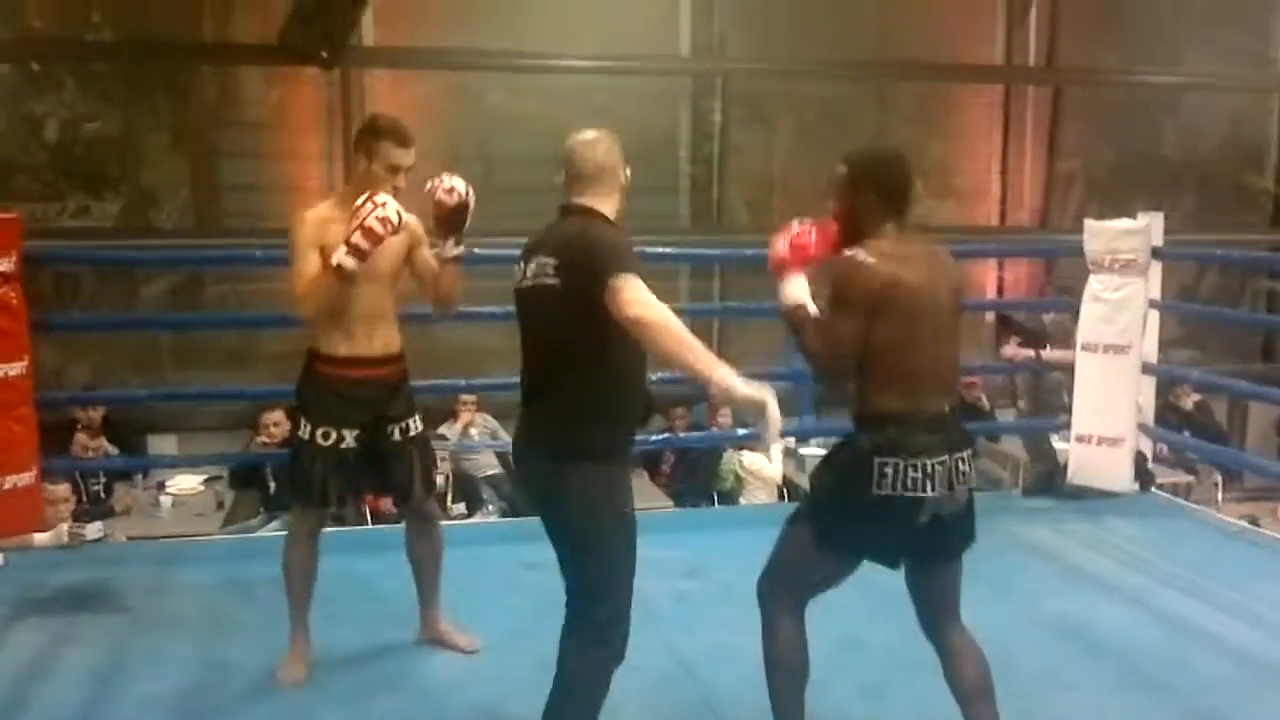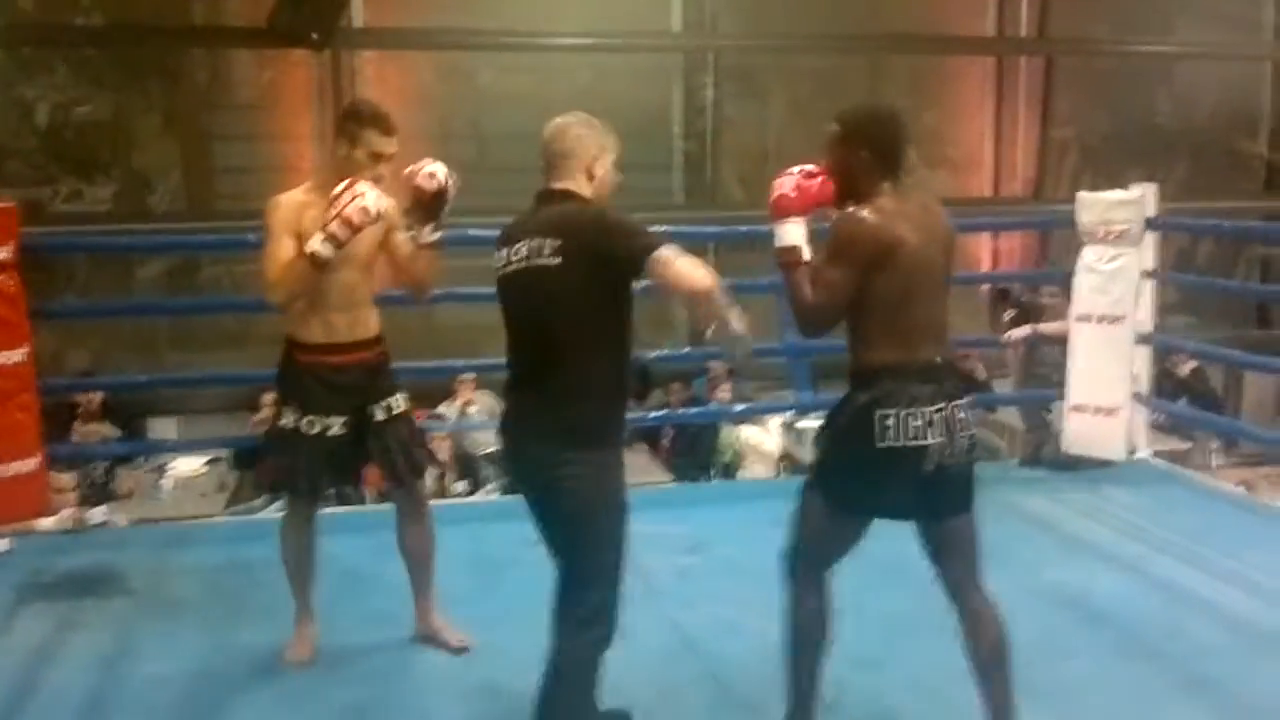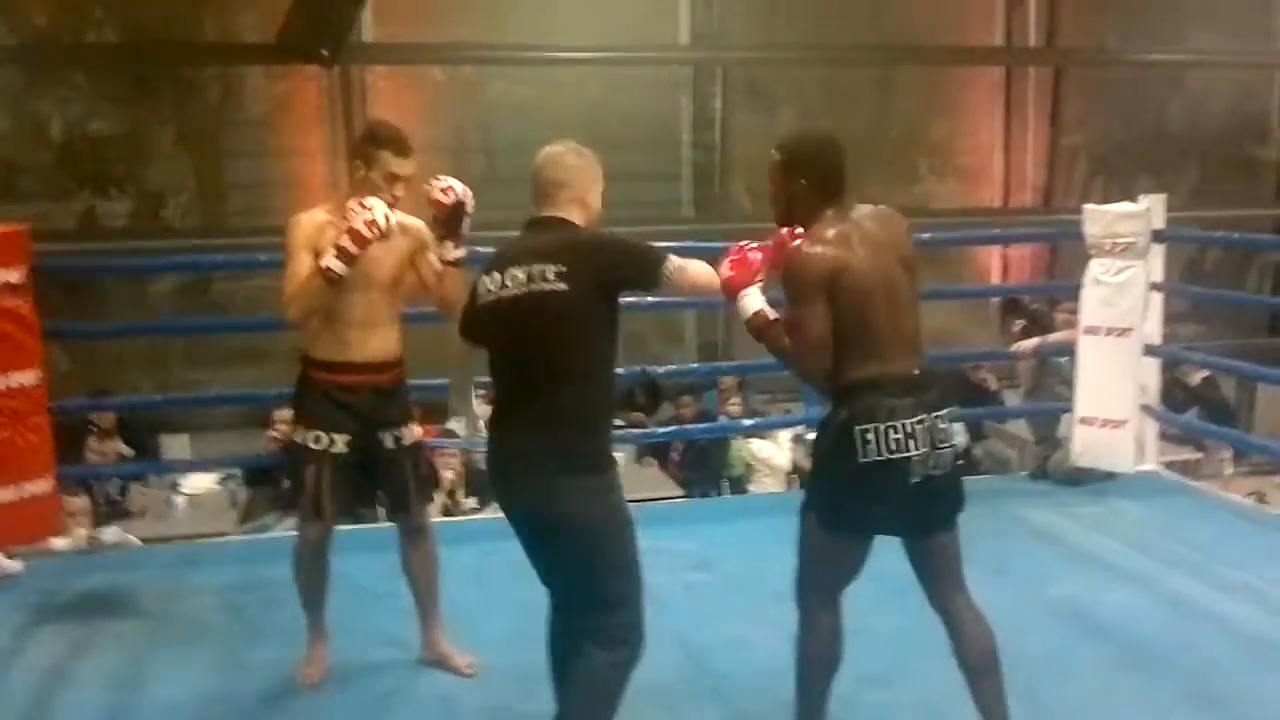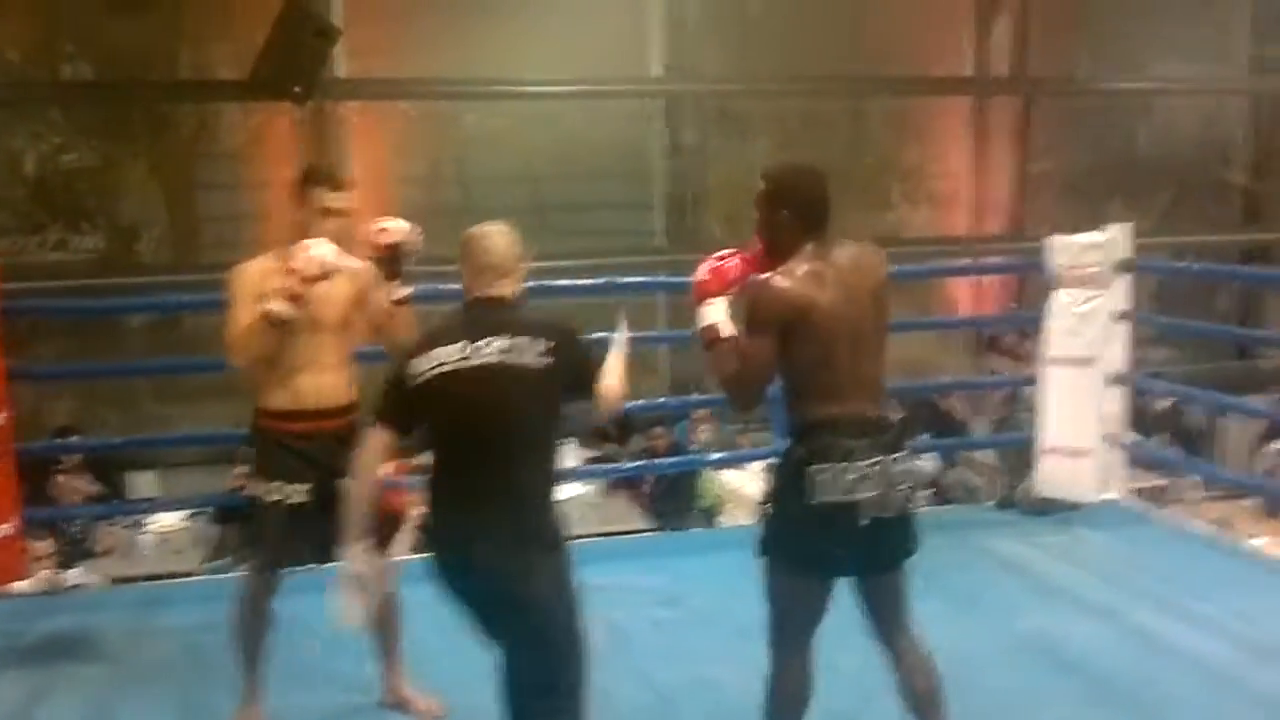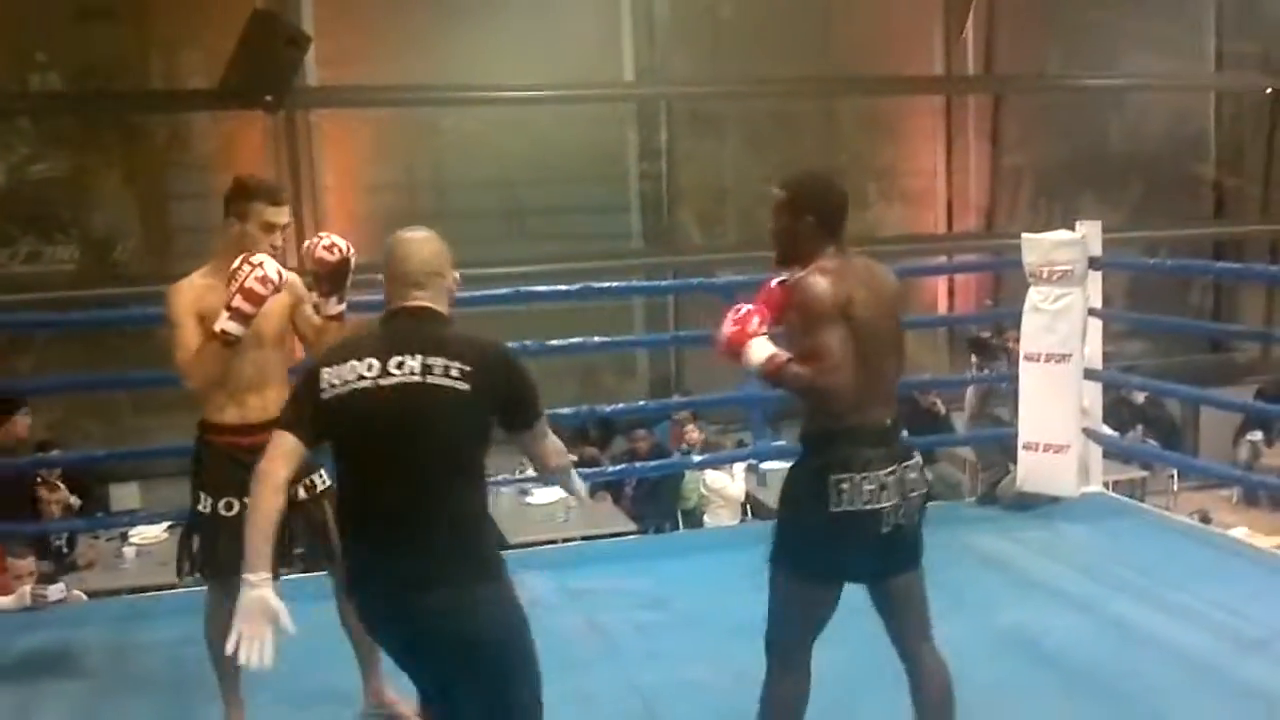
dt=0.3s
person 1, frame 1
left shoulder: (860, 267)
right shoulder: (942, 263)
left elbow: (831, 368)
left wrist: (793, 285)
left hip: (885, 459)
right hip: (946, 455)
left knee: (779, 596)
right knee: (945, 624)
person 1, frame 2
left shoulder: (861, 223)
right shoulder: (933, 214)
left elbow: (813, 318)
left wrist: (790, 229)
left hip: (885, 413)
right hip: (944, 406)
left knee: (806, 567)
right knee: (966, 584)
person 1, frame 3
left shoulder: (807, 256)
right shoulder: (888, 223)
left elbow: (812, 366)
left wrist: (748, 300)
left hip: (868, 429)
right hip: (927, 419)
left knee: (818, 598)
right knee: (951, 594)
person 1, frame 4
left shoulder: (777, 290)
right shoulder: (870, 262)
left elbow: (743, 392)
left wrist: (713, 308)
left hip: (823, 469)
right hip: (880, 458)
left knee: (791, 642)
right knee: (896, 632)
person 1, frame 5
left shoulder: (813, 287)
right shoulder: (883, 279)
left elbow: (835, 392)
left wrist: (759, 353)
left hip: (838, 477)
right hip: (893, 469)
left knee: (786, 646)
right knee: (916, 642)
person 2, frame 1
left shoulder: (407, 224)
right shoulder: (317, 222)
left elbow: (445, 299)
right elbow: (308, 305)
left wrist: (450, 237)
right wrist: (353, 247)
left hip: (391, 380)
right hip: (331, 384)
left knee: (423, 507)
right knee: (308, 517)
left ankle: (431, 618)
right ankle: (299, 638)
person 2, frame 2
left shoulder: (385, 209)
right shoulder: (289, 208)
left elbow: (420, 284)
right elbow: (278, 293)
left wrist: (427, 222)
right wrist: (330, 237)
left hip: (371, 362)
right hip: (312, 369)
left knee: (411, 491)
right knee: (302, 502)
left ankle: (426, 614)
right ankle: (304, 620)
person 2, frame 3
left shoulder: (412, 231)
right shoulder: (310, 226)
left elbow: (453, 305)
right elbow: (296, 310)
left wrist: (452, 238)
right wrist: (344, 252)
left hip: (388, 388)
right hip: (326, 390)
left knee: (414, 519)
right knee: (314, 529)
left ankle: (433, 637)
right ankle: (317, 640)
person 2, frame 4
left shoulder: (356, 273)
right shoulder: (253, 275)
left elbow: (402, 343)
right elbow: (240, 358)
left wrist: (393, 279)
right wrist: (286, 298)
left hip: (342, 433)
right hip: (280, 438)
right knee: (261, 577)
person 2, frame 5
left shoulder: (290, 283)
right shoulder: (189, 293)
right elbow: (195, 376)
left wrist: (333, 294)
right wrist: (236, 311)
right hip: (228, 454)
right knee: (225, 592)
person 3, frame 1
left shoulder: (541, 247)
right shoulder: (595, 241)
right elbow: (638, 310)
right wrist: (728, 381)
left hip: (545, 451)
right hip: (584, 460)
left knee: (589, 606)
right knee: (600, 624)
person 3, frame 2
left shoulder: (514, 236)
right shoulder: (594, 226)
right elbow: (692, 280)
right wrist: (729, 318)
left hip: (528, 436)
right hip: (578, 443)
left knee: (578, 585)
right knee: (588, 606)
person 3, frame 3
left shoulder: (496, 268)
right shoulder: (595, 250)
left elbow: (470, 345)
right elbow: (703, 280)
right wrist: (684, 266)
left hip: (512, 470)
right hip: (576, 472)
left knee: (575, 603)
right knee: (615, 628)
person 3, frame 4
left shoulder: (425, 352)
right shoulder: (551, 340)
left elbow: (371, 455)
right elbow: (607, 399)
left wrist: (356, 547)
right wrist: (617, 352)
left hip: (453, 544)
right hip: (525, 546)
left knee: (527, 659)
person 3, frame 5
left shoulder: (334, 364)
right shoulder: (485, 359)
left elbow: (273, 473)
right elbow: (547, 455)
left wrist: (257, 583)
right wrist: (571, 481)
left hip: (373, 584)
right hip: (463, 581)
